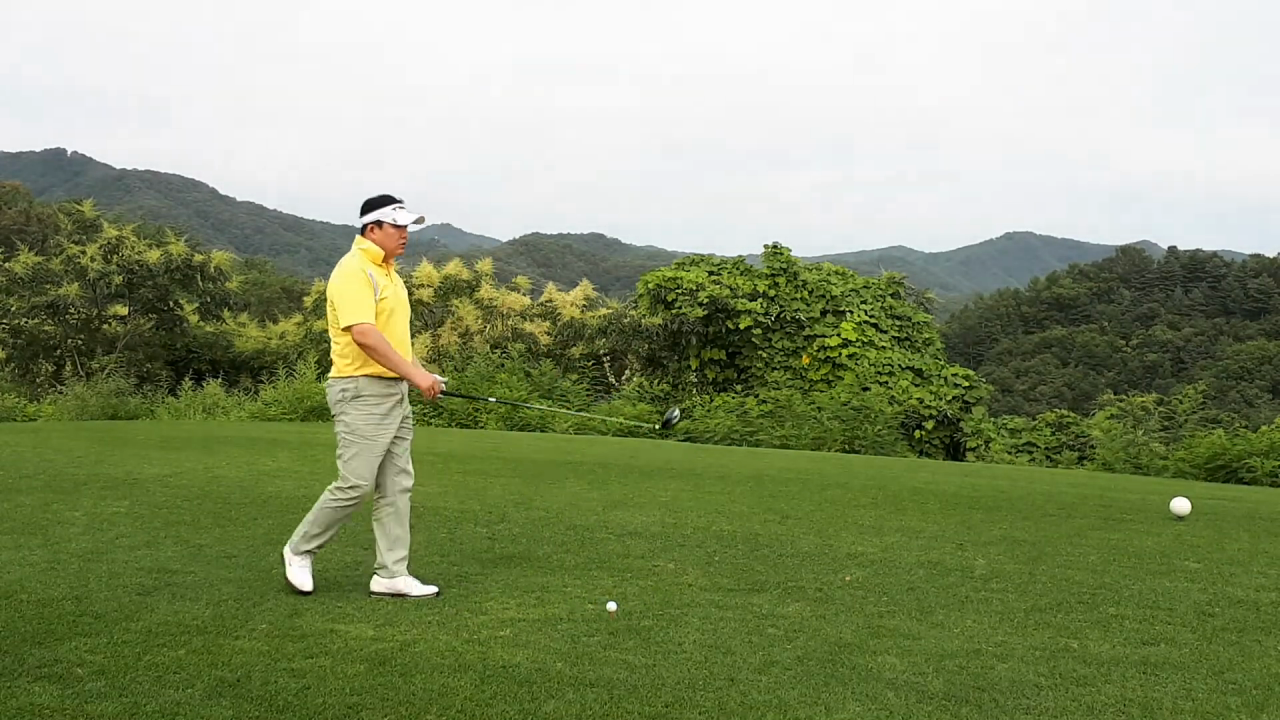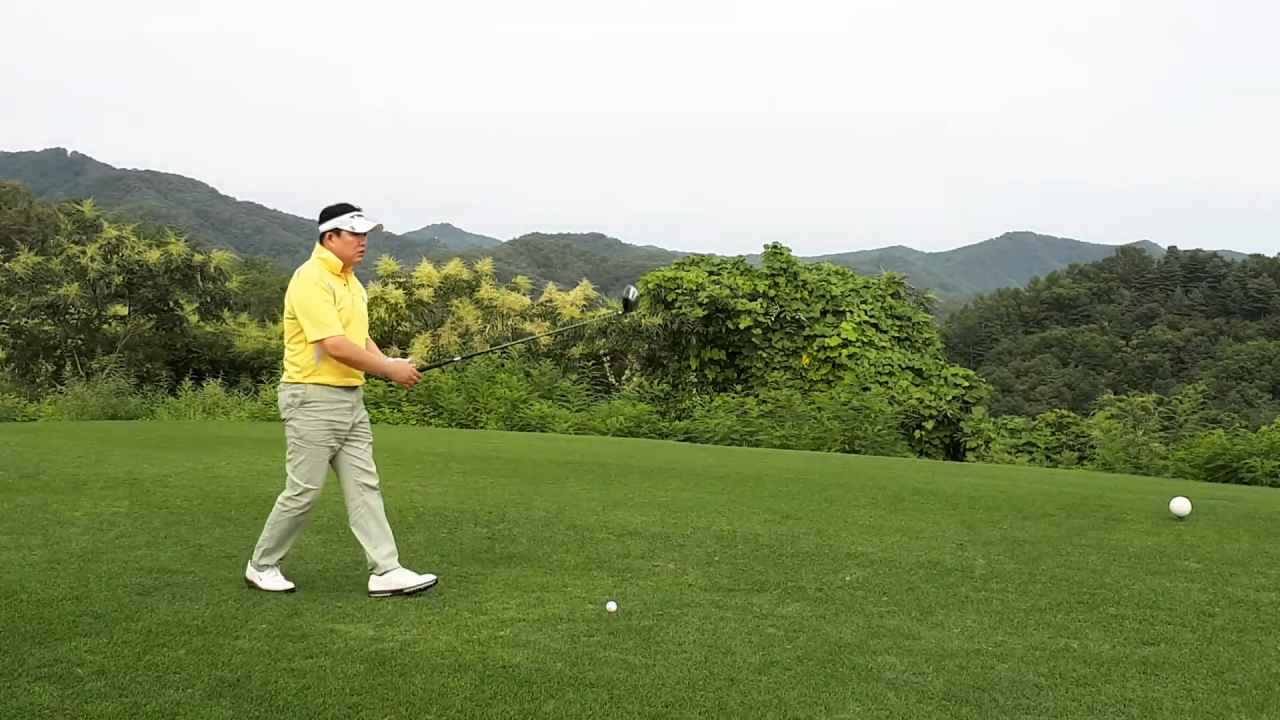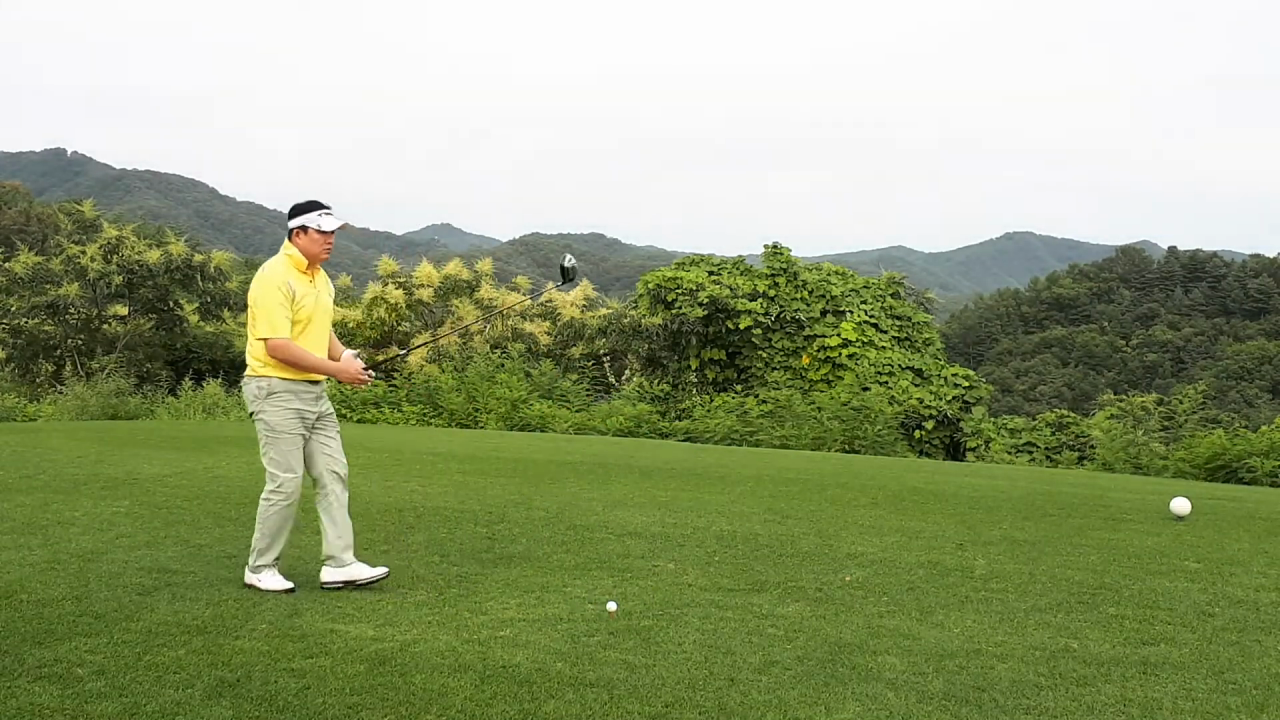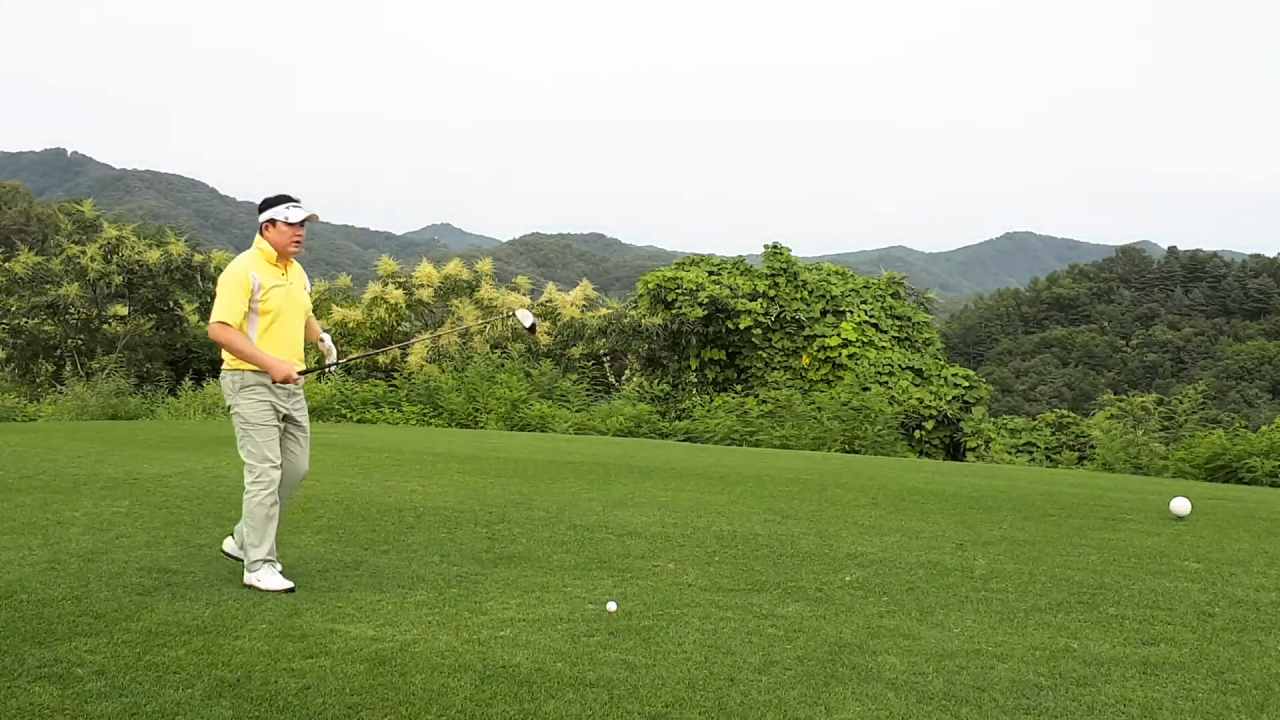
dt=0.2s
person 1, frame 1
left shoulder: (388, 273)
right shoulder: (352, 271)
right elbow: (364, 335)
left wrist: (417, 373)
right wrist: (415, 375)
left hip: (394, 392)
right hip: (361, 392)
left knee: (398, 485)
right knee: (353, 485)
left ankle: (392, 573)
right ankle: (298, 551)
person 1, frame 2
left shoulder: (350, 282)
right shoulder: (312, 280)
right elbow: (332, 345)
left wrist: (386, 363)
right wrist: (389, 369)
left hip: (348, 399)
right hip: (311, 398)
left knee: (363, 485)
right knee: (304, 489)
left ankle: (386, 571)
right ankle: (262, 565)
person 1, frame 3
left shoulder: (320, 278)
right shoulder: (275, 277)
right elbow: (277, 346)
left wrist: (348, 359)
right wrist: (334, 370)
left hip: (313, 391)
right hip: (277, 390)
left knee: (333, 474)
right knee: (285, 482)
left ankle: (339, 563)
right ankle: (261, 568)
person 1, frame 4
left shoulder: (297, 272)
right shoulder: (244, 270)
right elbow: (220, 330)
left wrist: (322, 338)
right wrist: (270, 364)
left hip: (290, 388)
right hip: (252, 384)
left knee: (294, 471)
right knee: (266, 474)
left ankle: (245, 541)
right ankle: (260, 567)
